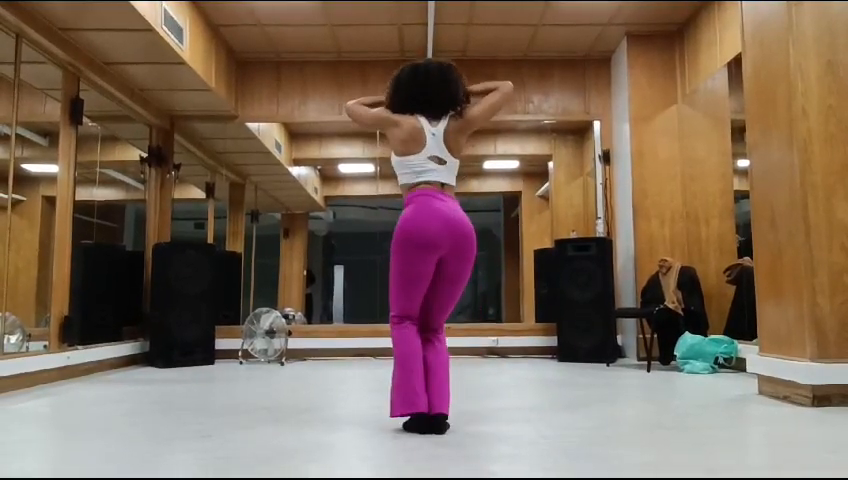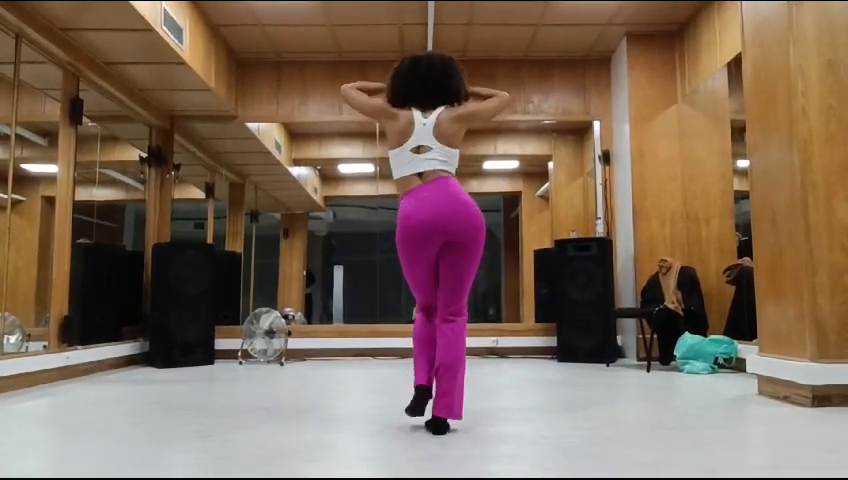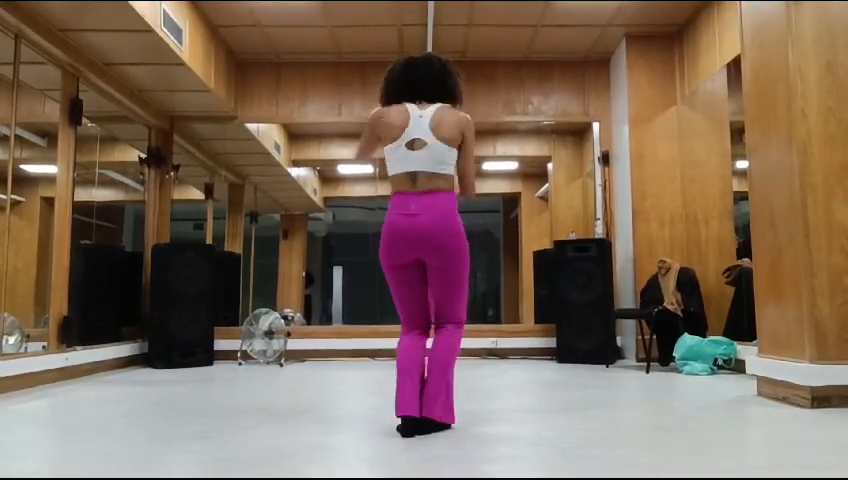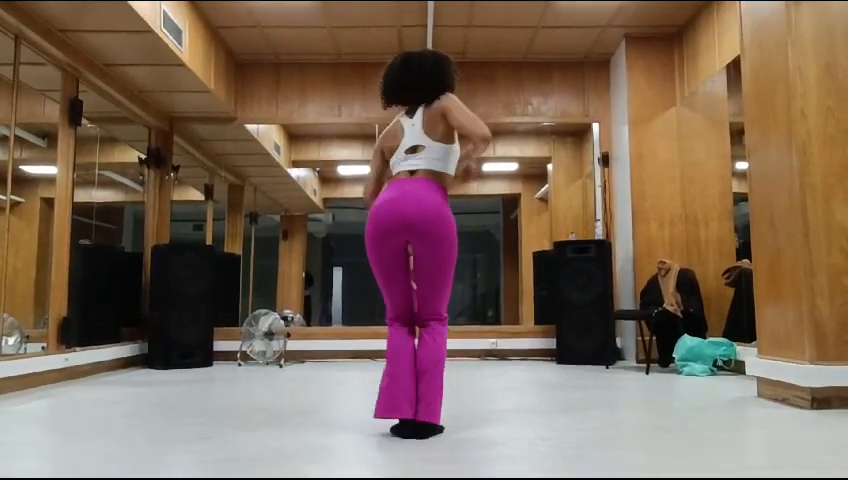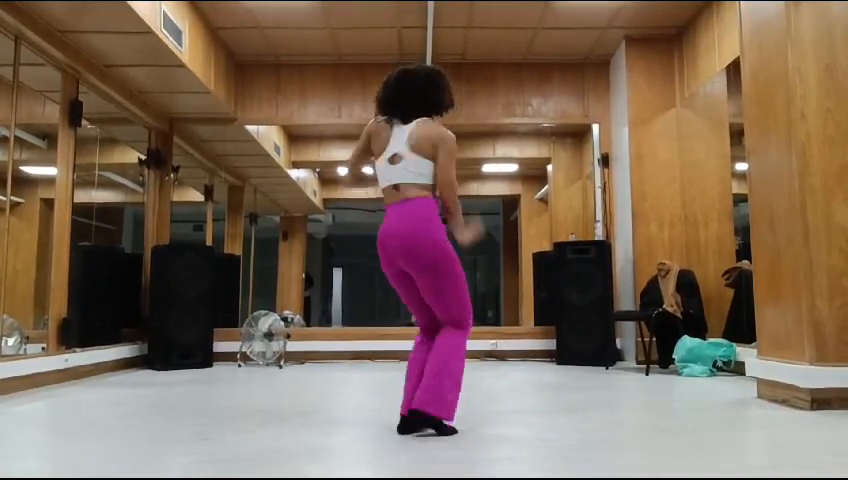
dt=0.4s
person 1, frame 1
left shoulder: (396, 122)
right shoulder: (459, 125)
left elbow: (351, 106)
right elbow: (506, 87)
left wrist: (389, 99)
right wrist: (465, 91)
left hip: (419, 222)
right hip: (459, 225)
left knee: (403, 319)
right knee: (433, 327)
left ankle: (417, 408)
right ankle: (438, 412)
person 1, frame 2
left shoulder: (394, 116)
right shoulder: (458, 115)
left elbow: (348, 90)
right elbow: (503, 98)
left wrist: (389, 88)
right wrist: (465, 91)
left hip: (414, 218)
right hip: (458, 209)
left knee: (428, 309)
right knee: (452, 314)
left ankle: (422, 387)
right ankle: (441, 413)
person 1, frame 3
left shoulder: (383, 116)
right shoulder: (458, 121)
left elbow: (362, 155)
right elbow: (469, 184)
left hip: (399, 224)
right hip: (442, 221)
left knee: (412, 326)
right knee: (449, 322)
left ankle: (408, 413)
right ankle: (433, 412)
person 1, frame 4
left shoulder: (389, 133)
right shoulder: (443, 104)
left elbow: (371, 194)
right elbow: (481, 136)
right wrist: (468, 161)
left hip: (386, 213)
right hip: (428, 211)
left knee: (400, 319)
right knee: (432, 320)
left ankle: (402, 410)
right ankle: (426, 416)
person 1, frame 5
left shoulder: (375, 129)
right shoulder: (440, 136)
left elbow: (354, 173)
right elbow: (449, 199)
right wrist: (462, 232)
left hip: (389, 236)
right hip: (423, 230)
left knee: (431, 324)
right knee: (457, 322)
left ankle: (411, 412)
right ankle: (433, 408)
